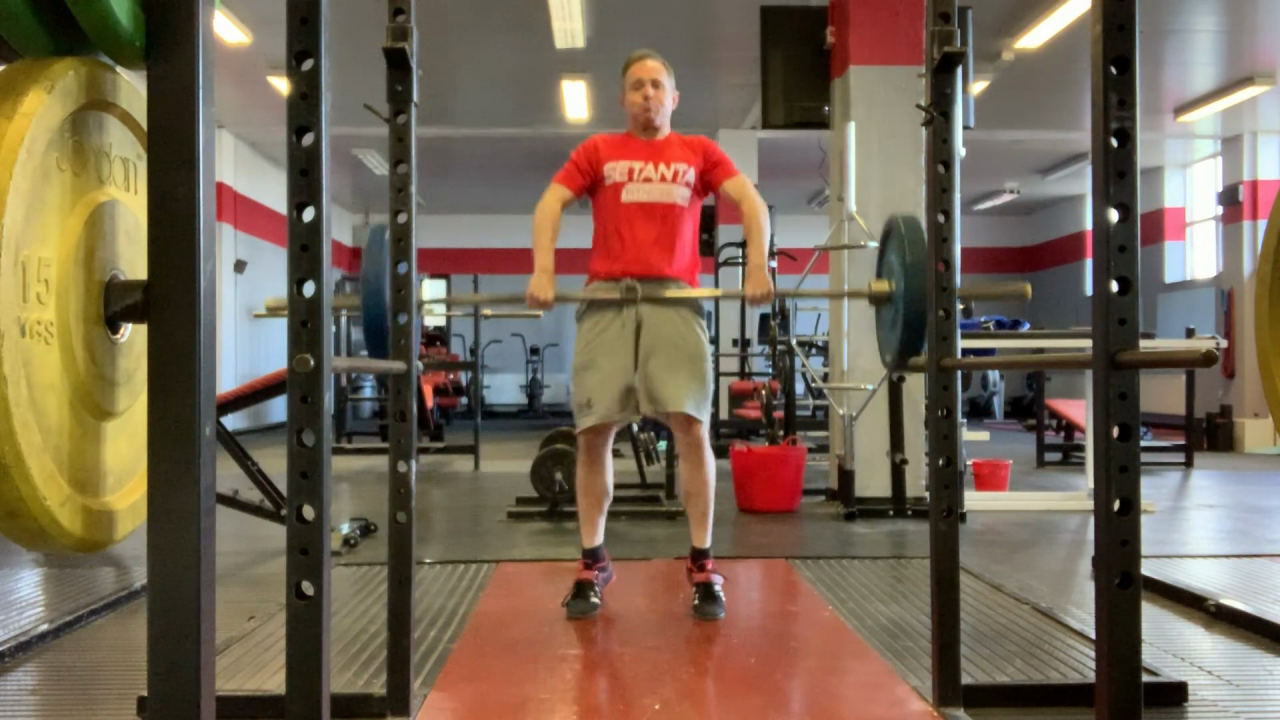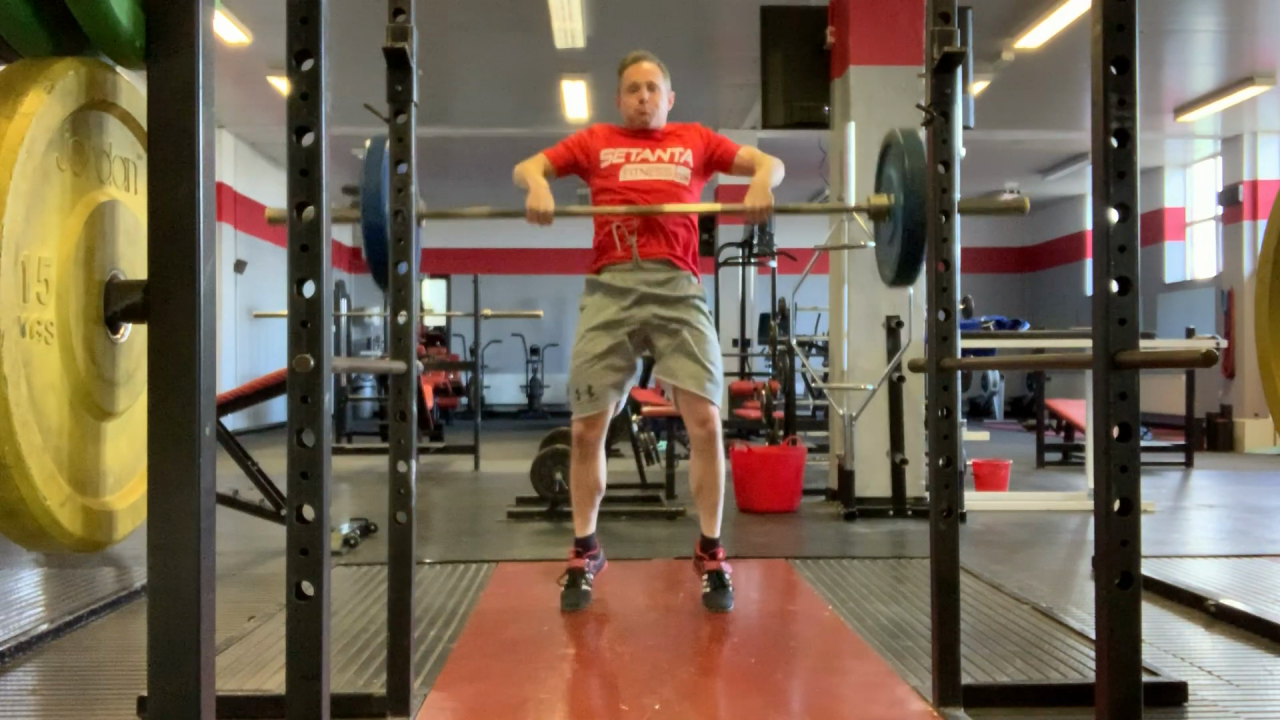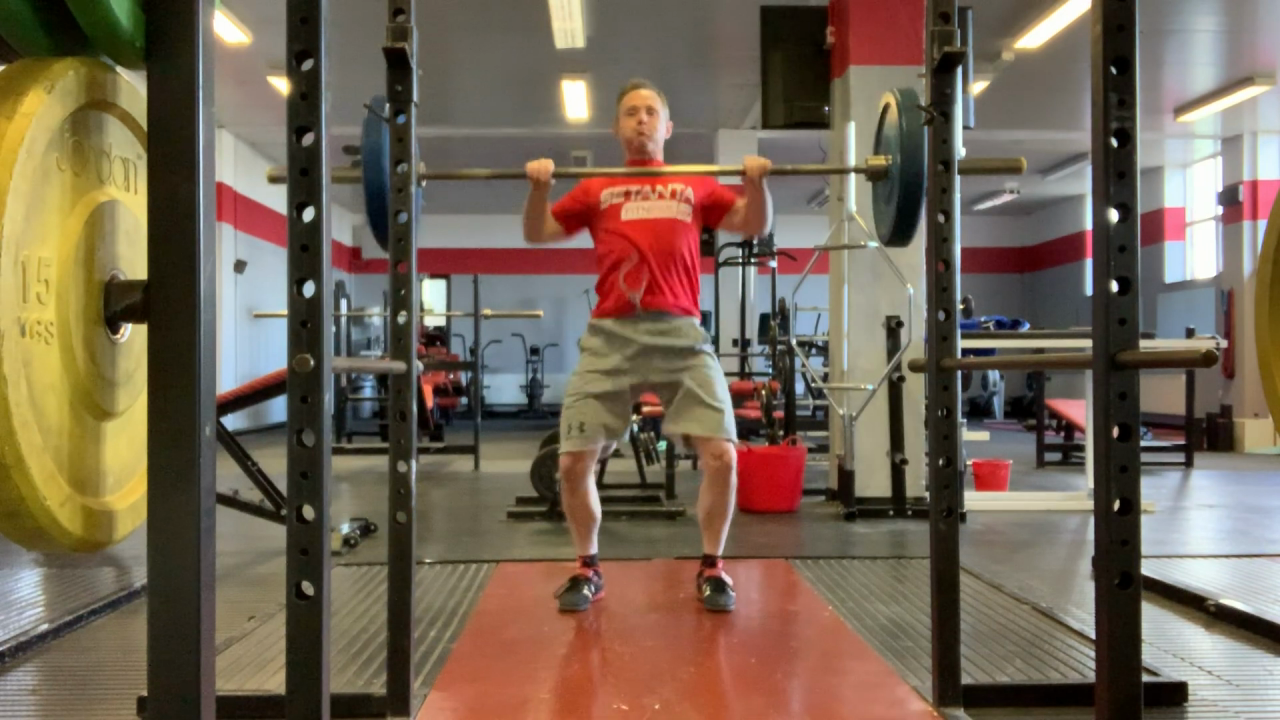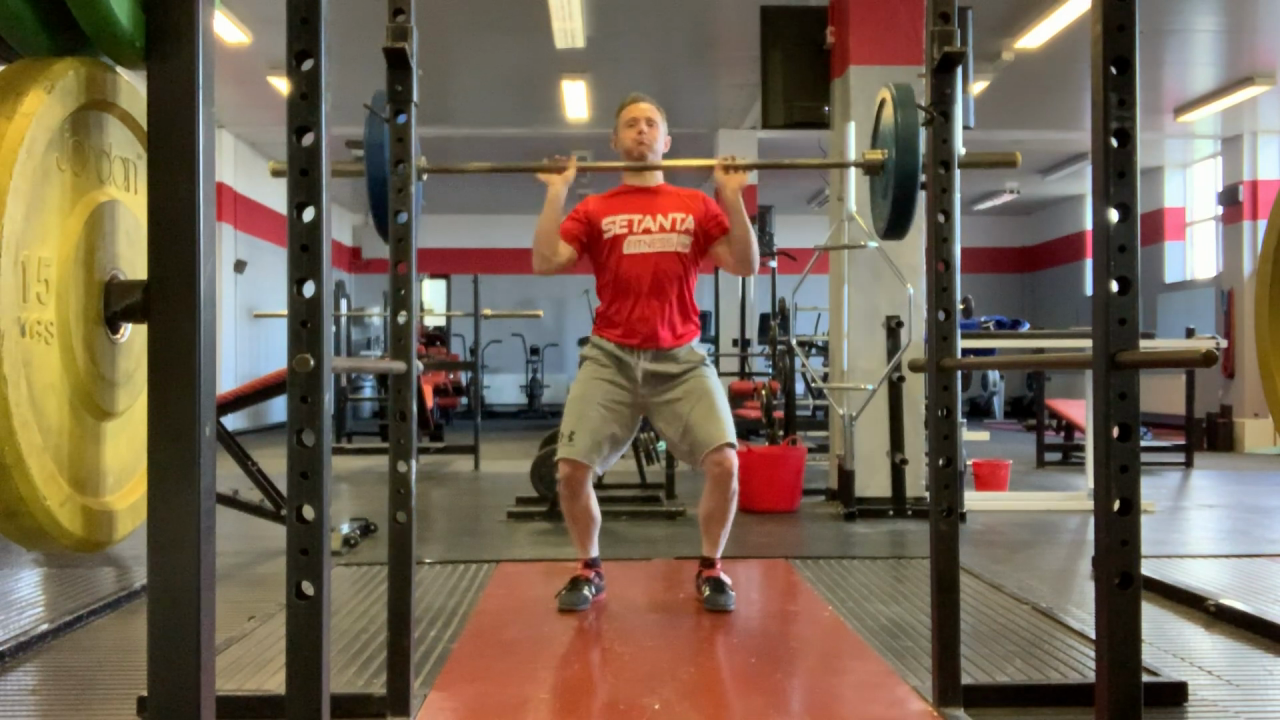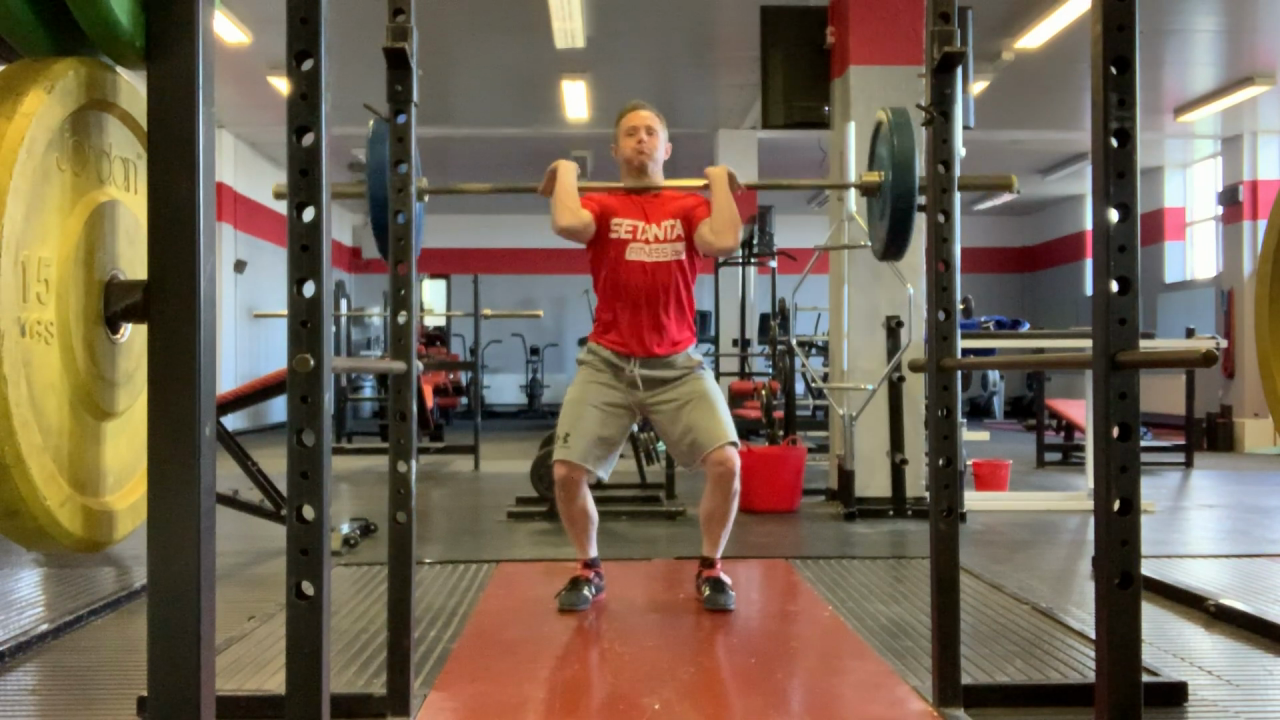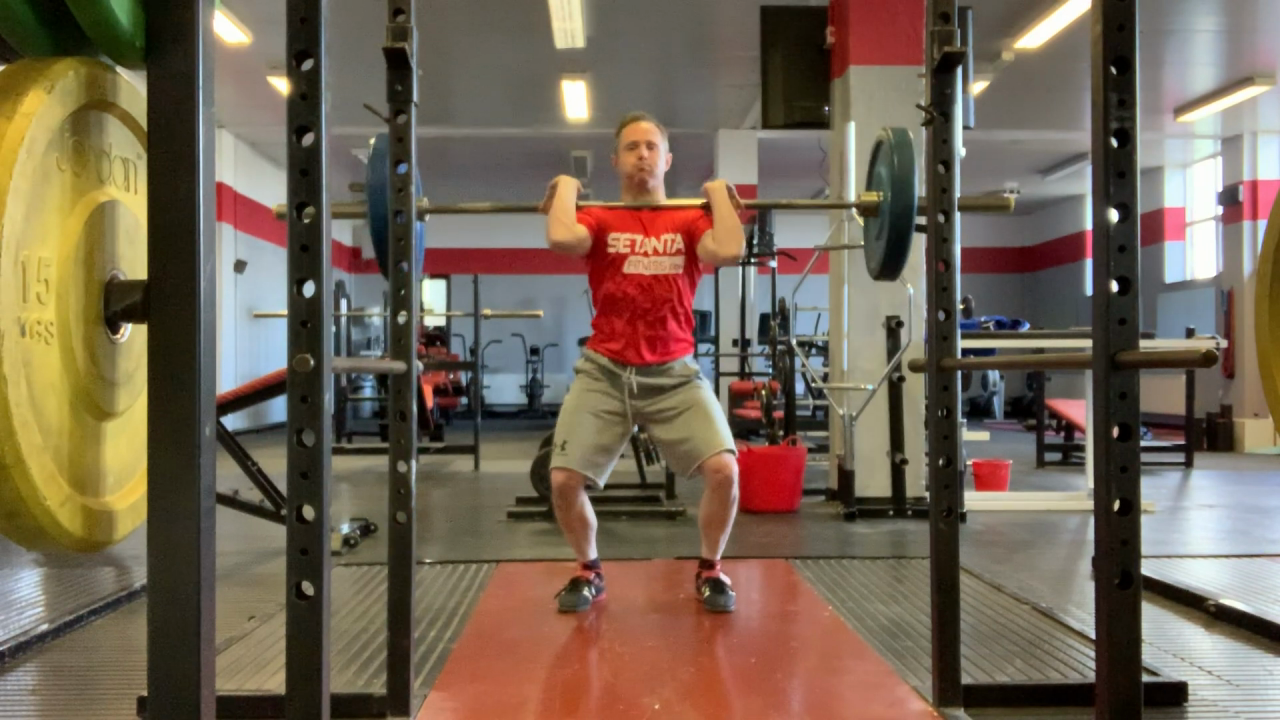
dt=0.1s
person 1, frame 1
left shoulder: (699, 152)
right shoulder: (598, 150)
left elbow: (751, 203)
right elbow: (550, 204)
left wrist: (757, 267)
right wrist: (543, 271)
left hip: (675, 304)
right hip: (606, 305)
left knee: (691, 432)
right knee: (593, 437)
left ankle: (702, 566)
right ankle: (593, 563)
person 1, frame 2
left shoulder: (695, 140)
right shoulder: (595, 140)
left elbow: (765, 164)
right elbow: (530, 167)
left wrist: (762, 188)
right wrist: (537, 190)
left hip: (678, 293)
right hip: (611, 294)
left knee: (704, 420)
right knee: (588, 427)
left ankle: (711, 556)
right ankle: (585, 554)
person 1, frame 3
left shoulder: (695, 185)
right shoulder: (597, 188)
left elbow: (755, 226)
right elbow: (538, 233)
left wrist: (756, 185)
right wrist: (536, 191)
left hip: (681, 333)
right hip: (611, 335)
left knee: (720, 455)
right knee: (574, 461)
left ankle: (711, 568)
right ankle: (588, 568)
person 1, frame 4
left shoulder: (697, 203)
right shoulder: (595, 208)
left elbow: (746, 263)
right elbow: (545, 262)
left wrist: (733, 196)
right wrist: (555, 193)
left hip: (680, 359)
right hip: (610, 357)
left knee: (724, 463)
right knee: (570, 471)
left ankle: (710, 568)
right ankle: (589, 568)
person 1, frame 5
left shoulder: (694, 206)
right shoulder: (598, 206)
left elbow: (724, 242)
right elbow: (566, 223)
left wrist: (720, 188)
right wrist: (565, 177)
left hip: (677, 363)
right hip: (607, 362)
left knee: (725, 462)
right knee: (566, 472)
left ankle: (710, 568)
right ankle: (589, 569)
person 1, frame 6
left shoulder: (692, 220)
right shoulder: (597, 220)
left elbow: (729, 252)
right elbow: (561, 240)
left wrist: (719, 198)
right wrist: (566, 193)
left hip: (673, 372)
right hip: (604, 371)
left knee: (723, 469)
right knee: (563, 479)
left ankle: (709, 570)
right ankle: (588, 570)
